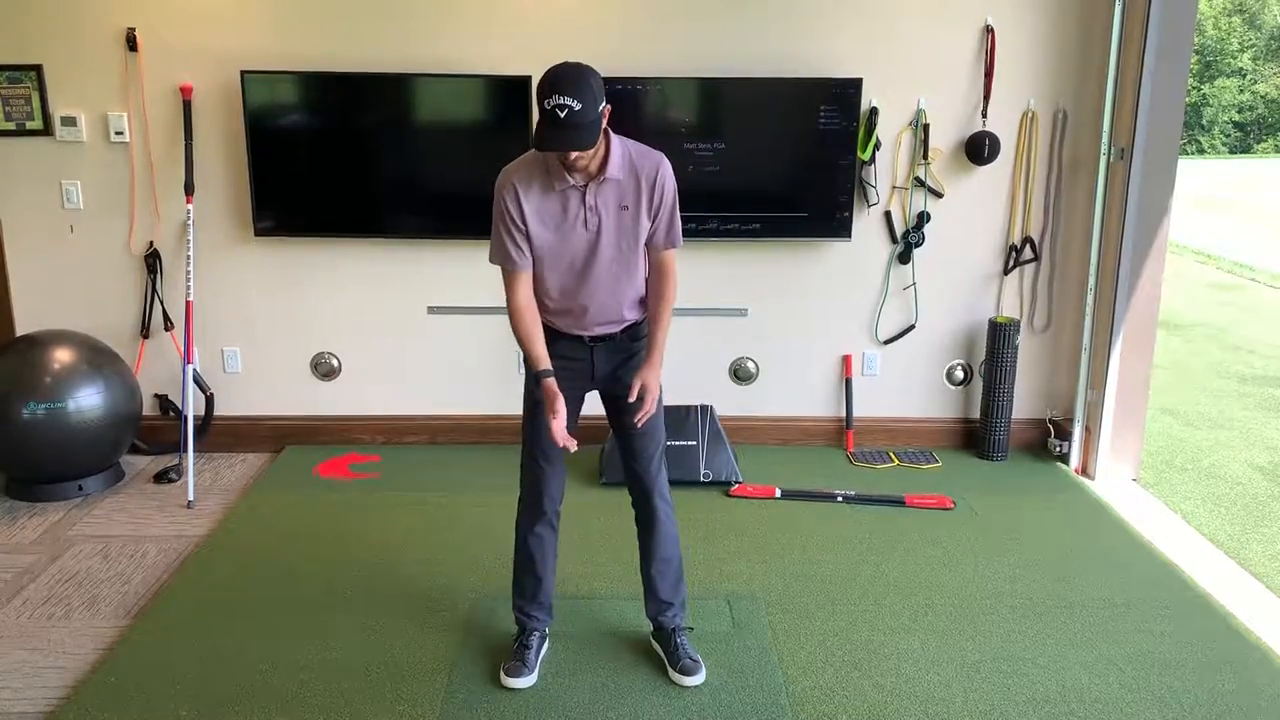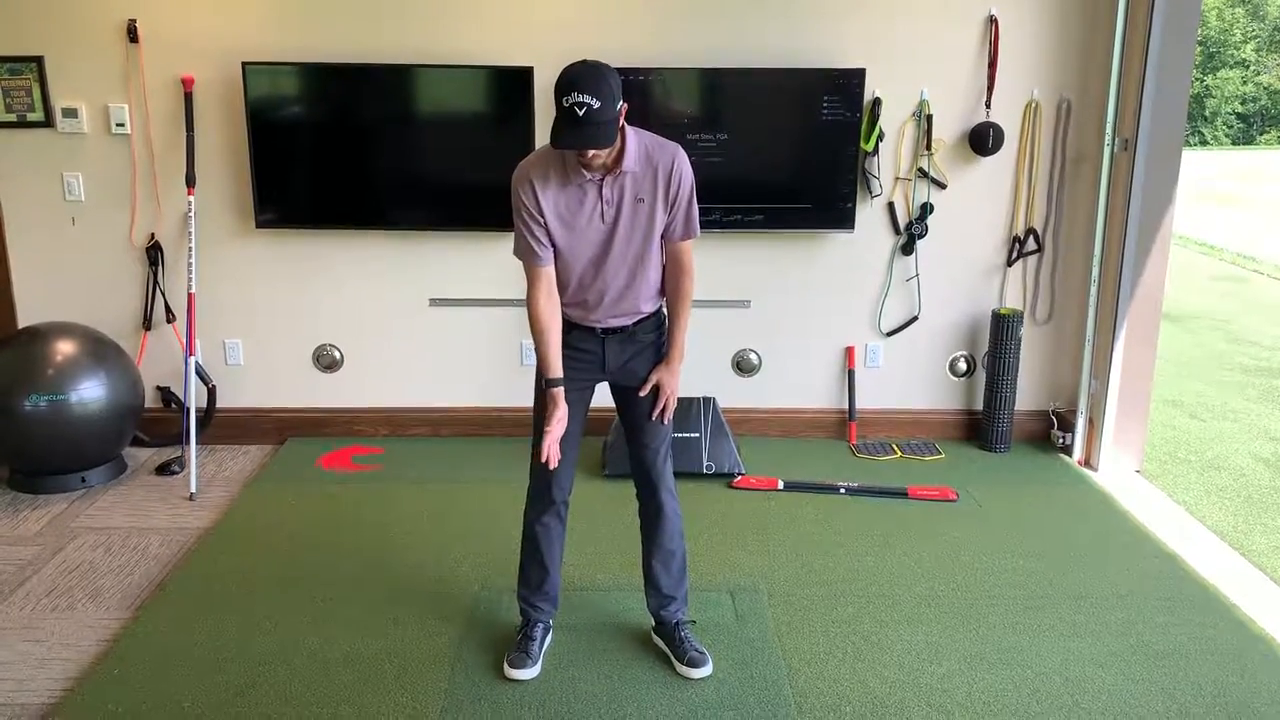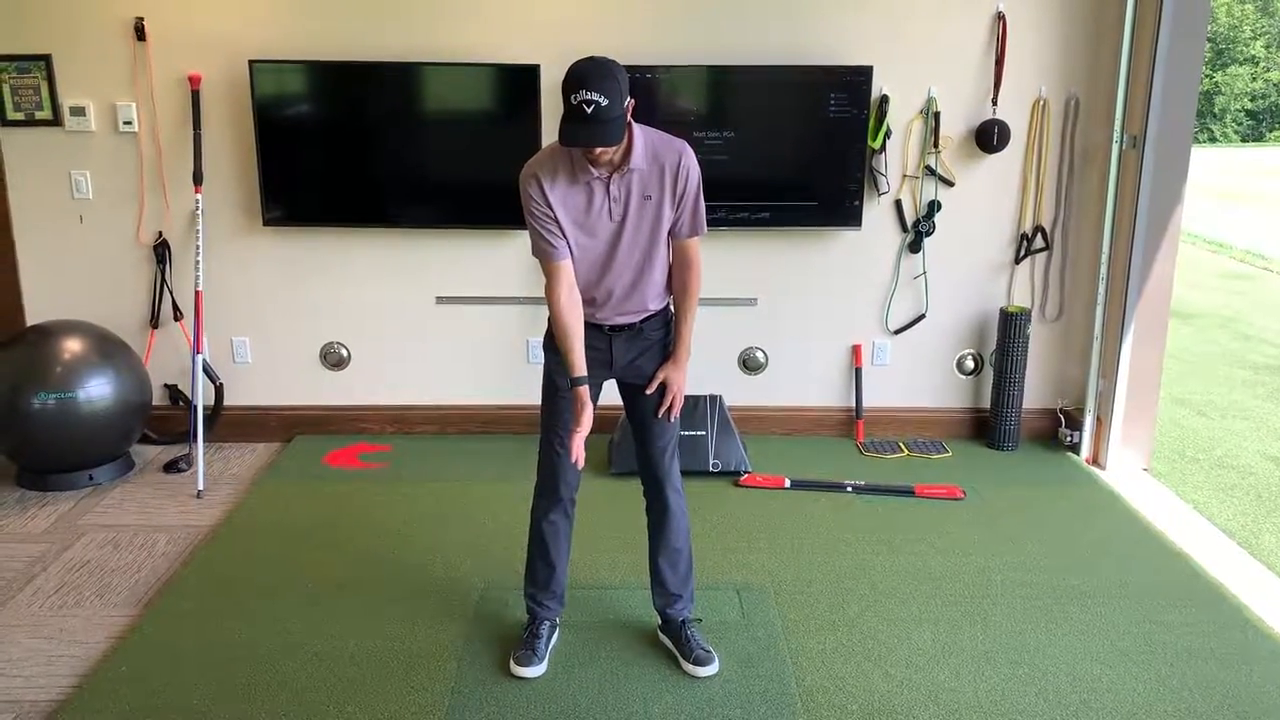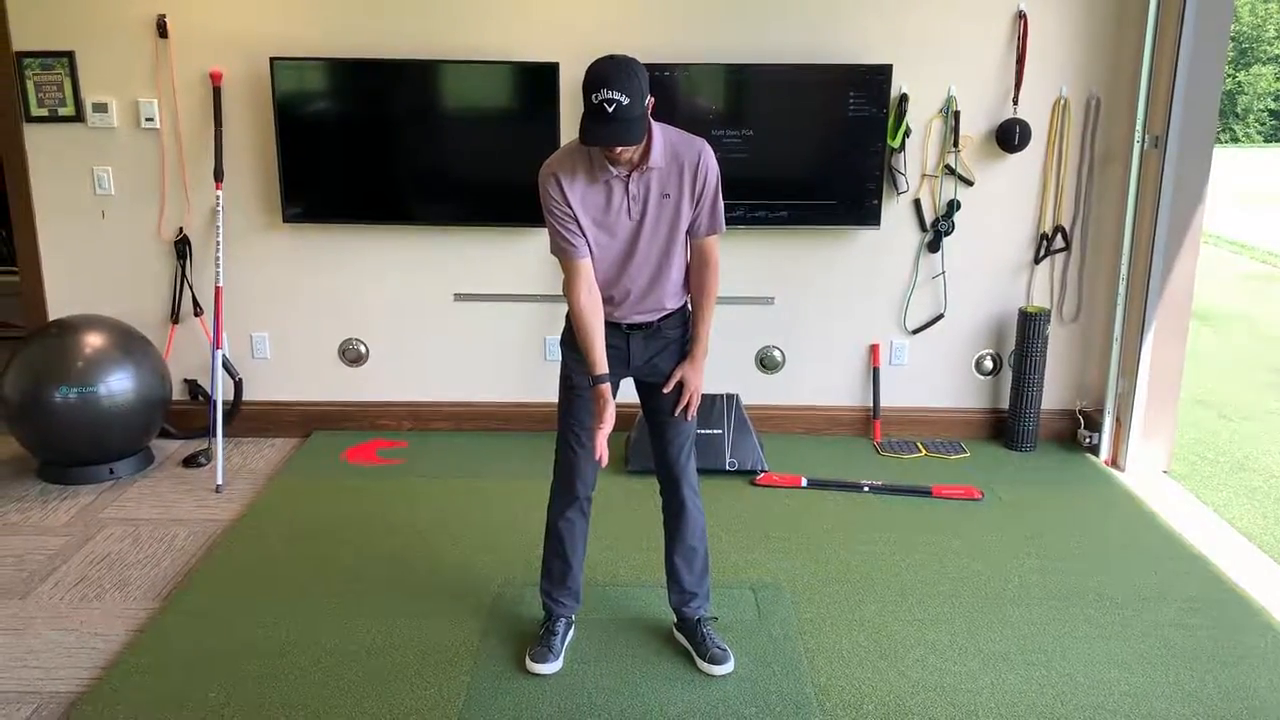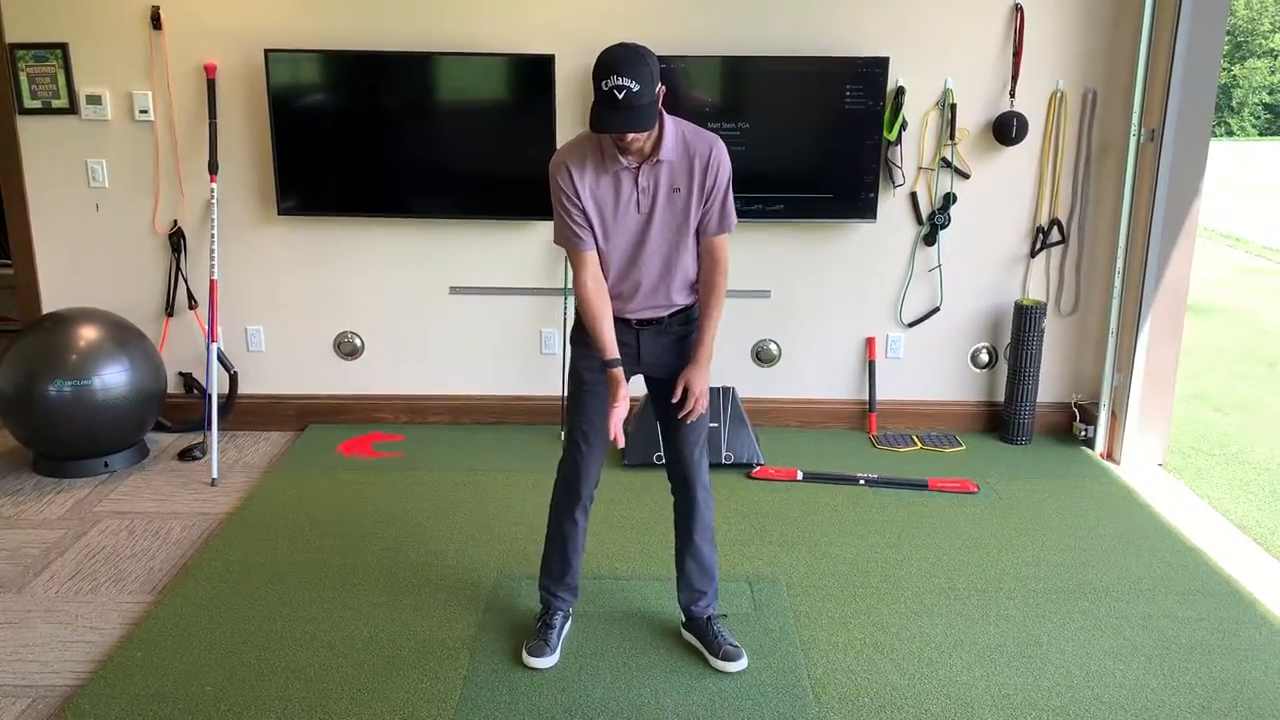
dt=1s
person 1, frame 1
left shoulder: (651, 170)
right shoulder: (516, 184)
left elbow: (663, 269)
right elbow: (520, 291)
left wrist: (653, 363)
right wrist: (548, 385)
left hip: (629, 344)
right hip: (556, 349)
left knee: (652, 490)
right knee: (539, 497)
left ankle: (668, 624)
right ankle: (532, 629)
person 1, frame 2
left shoulder: (668, 163)
right shoulder: (532, 178)
left elbow: (680, 263)
right elbow: (541, 286)
left wrist: (674, 358)
right wrist: (556, 391)
left hip: (642, 338)
right hip: (569, 339)
left knee: (657, 484)
right knee: (548, 487)
left ankle: (670, 619)
right ankle: (536, 621)
person 1, frame 3
left shoulder: (675, 160)
right shoulder: (541, 177)
left elbow: (687, 260)
right elbow: (561, 284)
left wrist: (681, 356)
right wrist: (579, 387)
left hip: (650, 334)
right hip: (576, 336)
left knee: (664, 482)
right knee: (556, 485)
left ankle: (676, 617)
right ankle: (542, 619)
person 1, frame 4
left shoulder: (694, 158)
right shoulder: (560, 175)
left elbow: (705, 258)
right elbow: (581, 281)
left wrist: (698, 354)
right wrist: (602, 386)
left hip: (668, 333)
right hip: (593, 334)
left knee: (680, 481)
right knee: (572, 483)
left ankle: (691, 615)
right ankle: (558, 616)
person 1, frame 5
left shoulder: (706, 153)
right shoulder: (571, 165)
left elbow: (714, 260)
right elbow: (587, 272)
left wrist: (701, 358)
right wrist: (615, 374)
left hip: (679, 330)
right hip: (601, 332)
left knee: (692, 479)
right knee: (577, 476)
left ankle: (700, 613)
right ankle: (556, 607)
